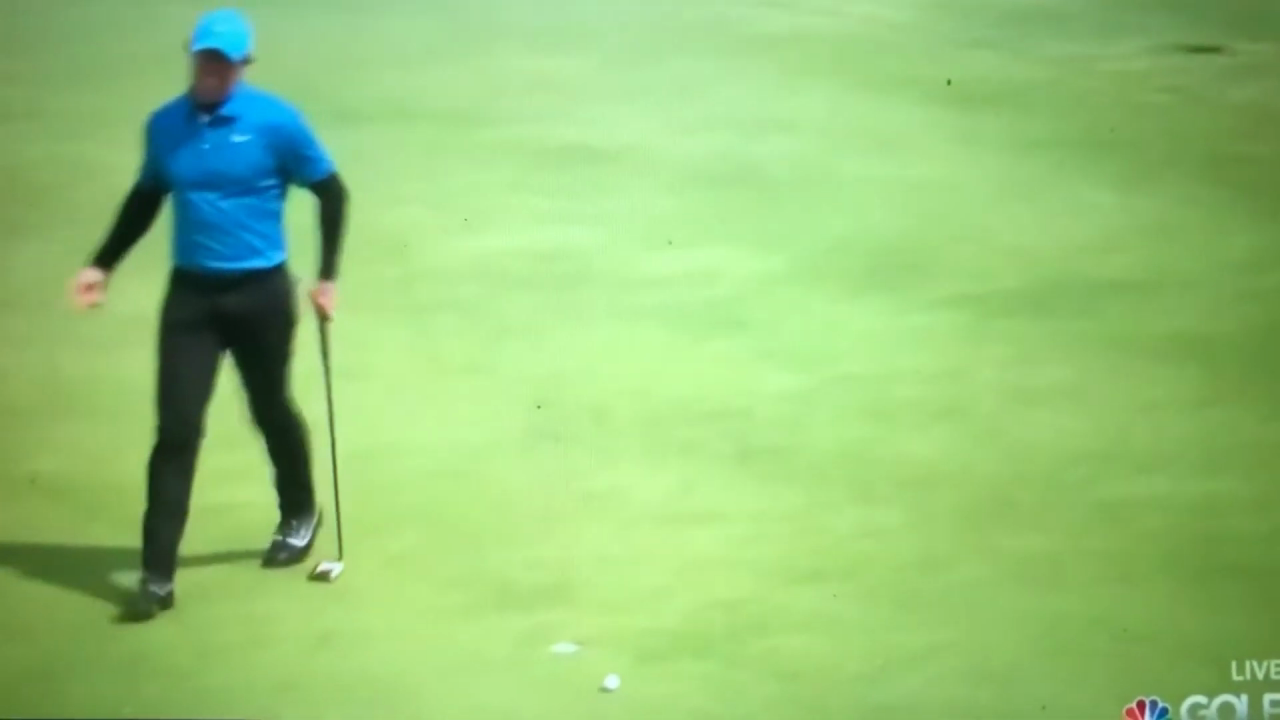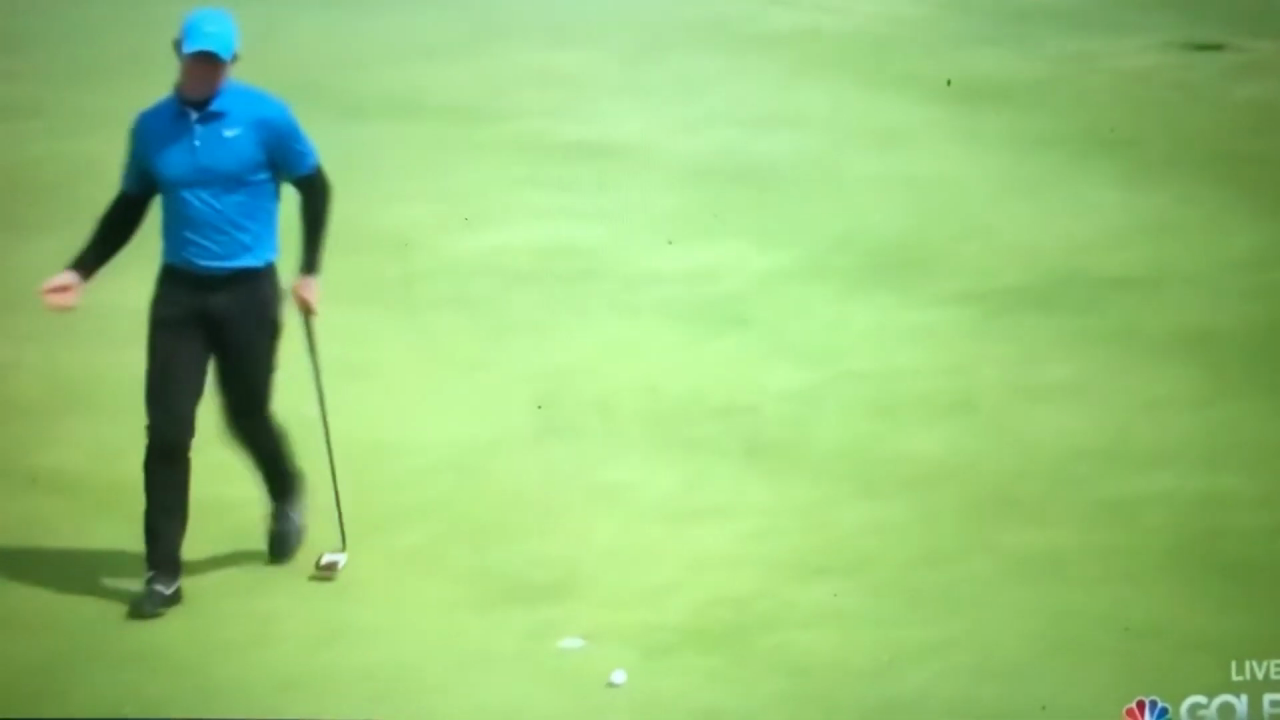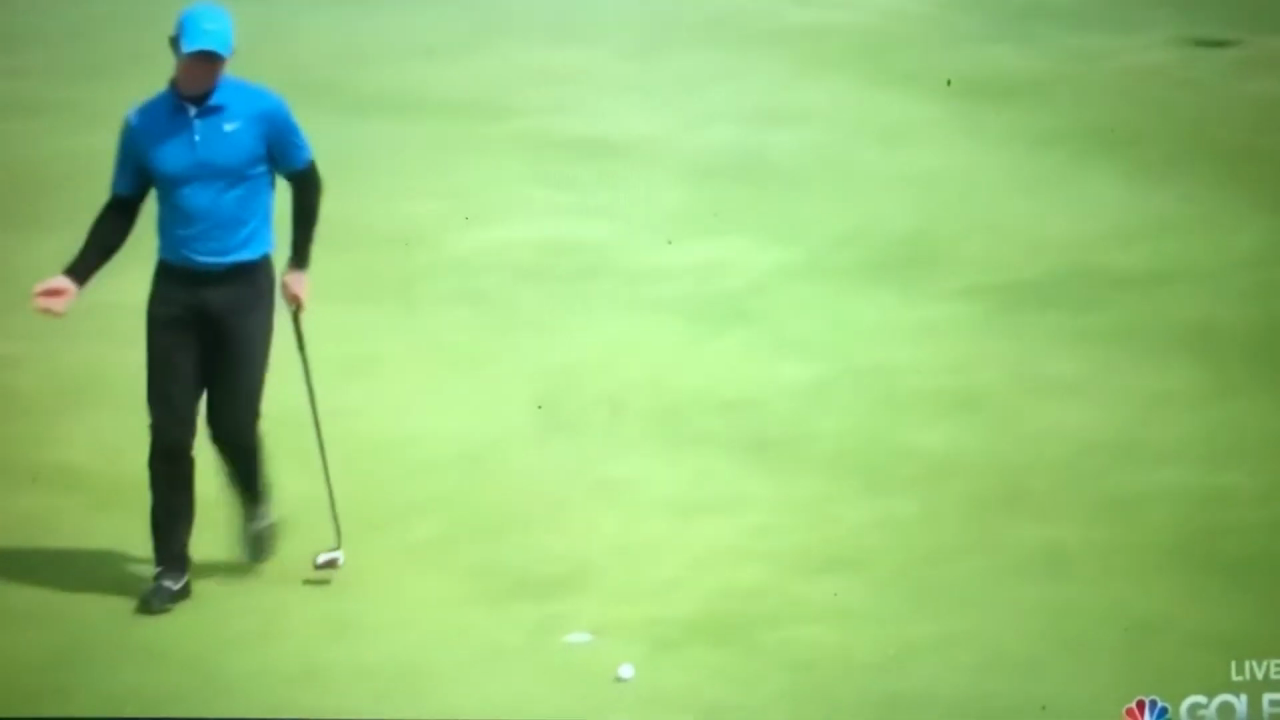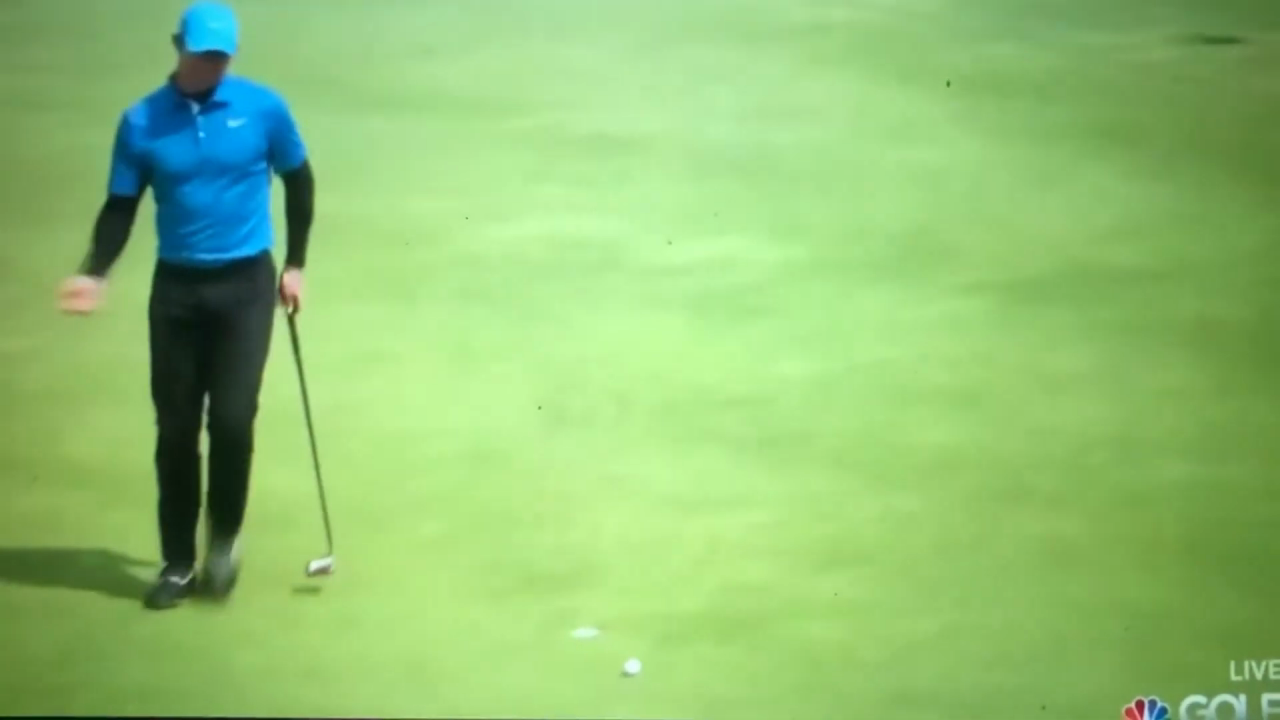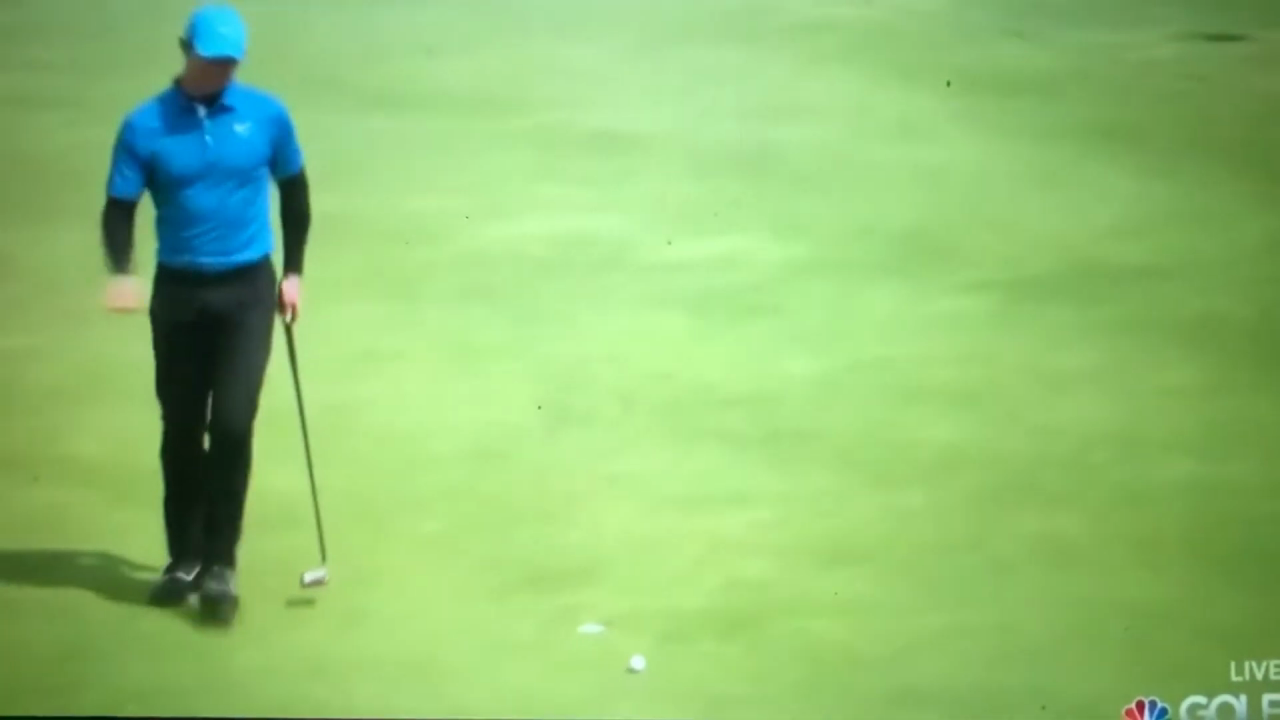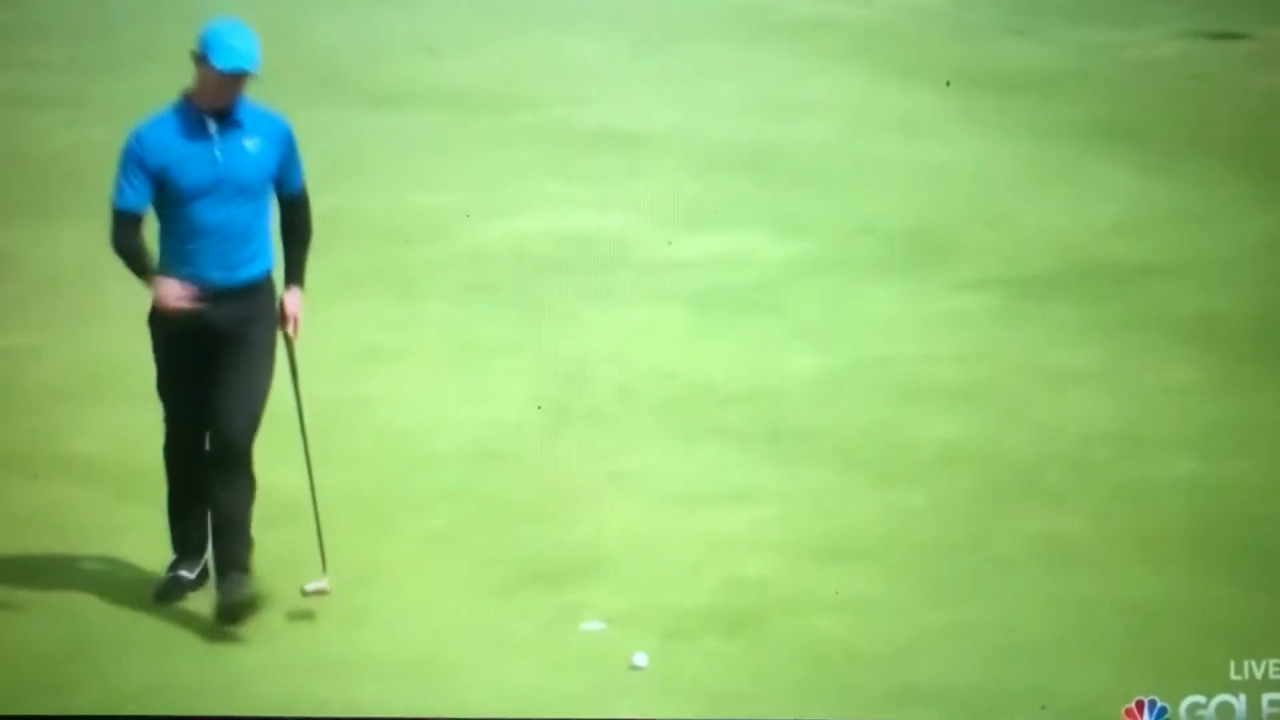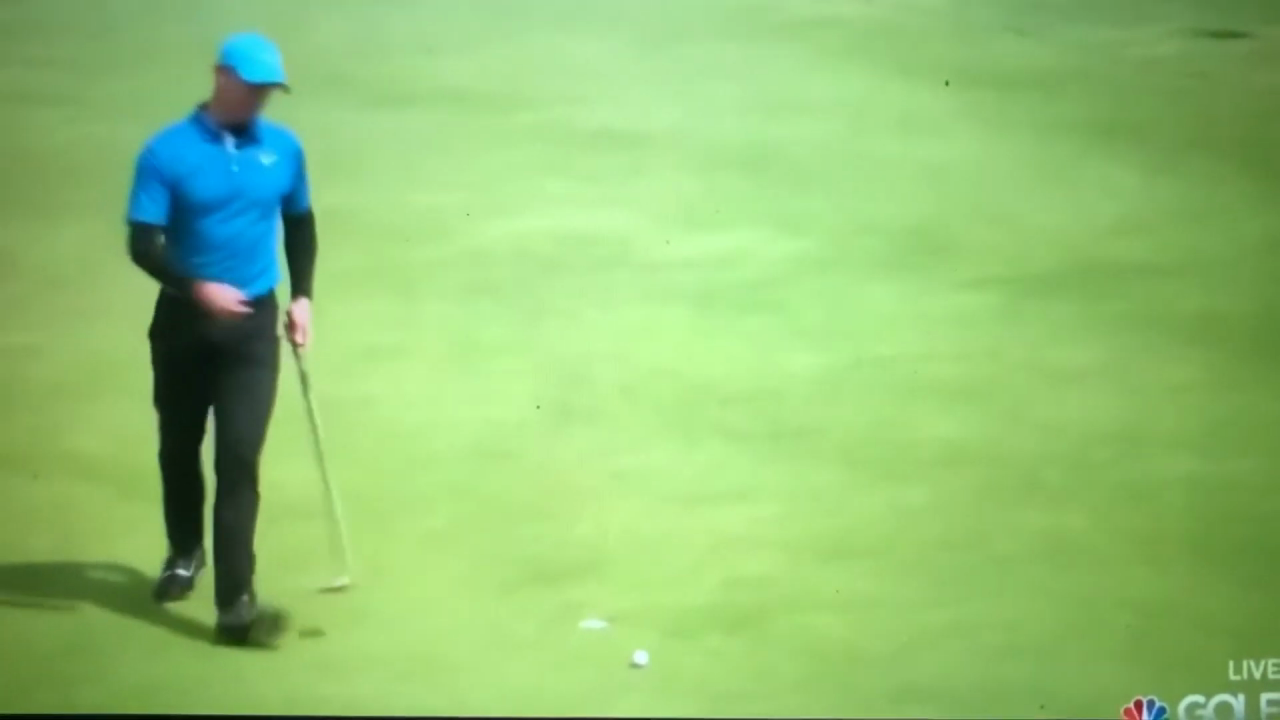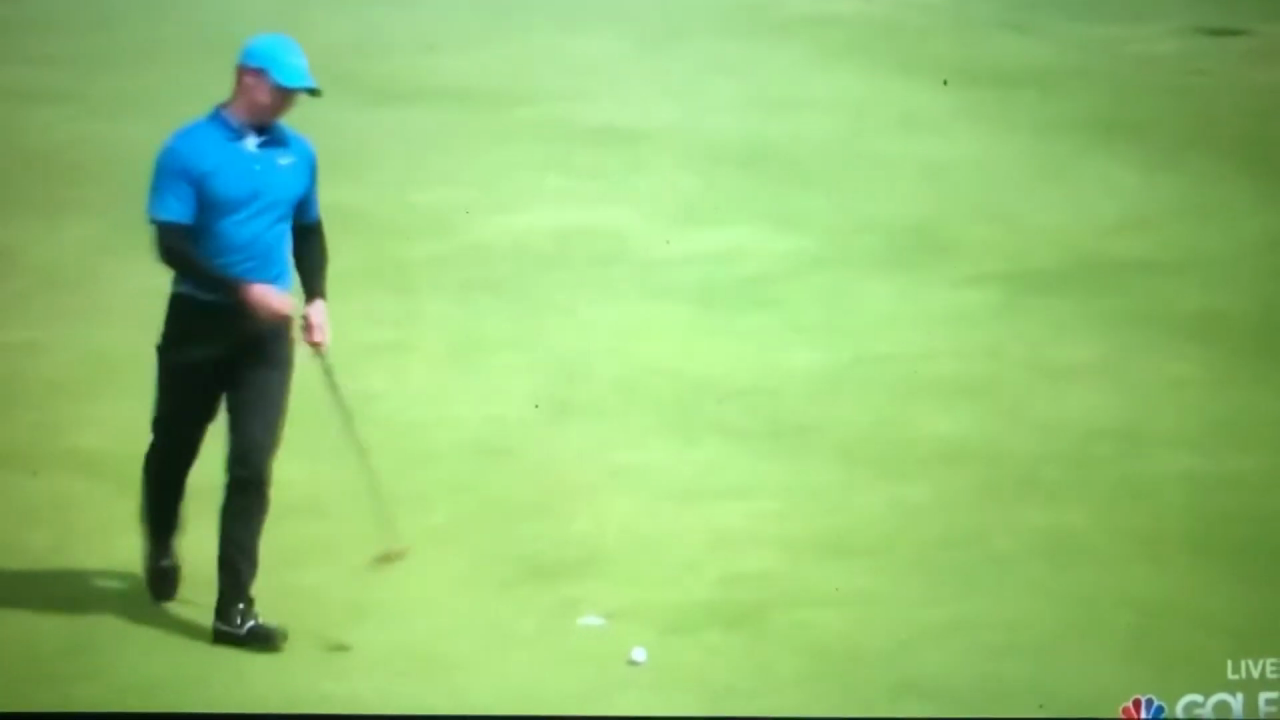
dt=0.1s
person 1, frame 1
left shoulder: (276, 123)
right shoulder: (164, 125)
left elbow: (331, 192)
right elbow: (146, 197)
left wrist: (326, 276)
right wrist: (103, 264)
left hip: (260, 291)
right hip: (190, 293)
left knee: (272, 413)
right knee: (175, 431)
left ankle: (300, 516)
right ankle: (156, 575)
person 1, frame 2
left shoulder: (265, 117)
right shoulder: (150, 128)
left elbow: (315, 188)
right elbow: (129, 207)
left wrist: (309, 271)
right wrist: (80, 271)
left hip: (248, 292)
right hip: (179, 294)
left knee: (249, 420)
right knee: (168, 434)
left ankle: (287, 497)
right ankle: (164, 573)
person 1, frame 3
left shoulder: (263, 111)
right shoulder: (142, 125)
left elbow: (306, 181)
right elbow: (121, 210)
left wrist: (298, 266)
right wrist: (75, 276)
left hip: (244, 287)
right hip: (175, 290)
left knee: (231, 423)
right knee: (169, 433)
left ankle: (255, 505)
right ankle: (171, 568)
person 1, frame 4
left shoulder: (263, 108)
right shoulder: (140, 123)
left elbow: (299, 181)
right elbow: (119, 208)
left wrist: (295, 263)
right wrist: (93, 273)
left hip: (245, 285)
right hip: (176, 289)
left knee: (231, 421)
right knee: (176, 430)
left ankle: (225, 537)
right ankle: (179, 561)
person 1, frame 5
left shoulder: (267, 115)
right shoulder: (144, 126)
left elbow: (294, 191)
right elbow: (118, 210)
left wrist: (292, 272)
right wrist: (121, 274)
left hip: (247, 289)
right hip: (178, 292)
left knee: (233, 426)
right knee: (181, 431)
left ankle: (221, 566)
right ankle: (185, 558)
person 1, frame 6
left shoulder: (272, 132)
right shoulder: (151, 141)
left elbow: (295, 207)
right elbow: (124, 229)
left wrist: (294, 285)
right wrist: (155, 280)
left hip: (249, 305)
right hip: (182, 310)
left knee: (232, 440)
right knee: (185, 439)
right ankle: (188, 554)
person 1, frame 7
left shoulder: (284, 149)
right shoulder: (166, 152)
left elbow: (300, 224)
right elbow: (143, 243)
left wrist: (301, 297)
right wrist: (195, 288)
left hip: (254, 323)
right hip: (186, 320)
left knee: (239, 457)
right knee: (180, 448)
right ankle: (184, 554)
person 1, frame 8
left shoulder: (299, 152)
right shoulder: (187, 150)
left elbow: (309, 229)
right elbow: (171, 247)
left wrist: (313, 297)
right wrist: (245, 291)
left hip: (264, 334)
right hip: (198, 323)
left knee: (251, 467)
right knee: (173, 447)
right ankle: (161, 551)
